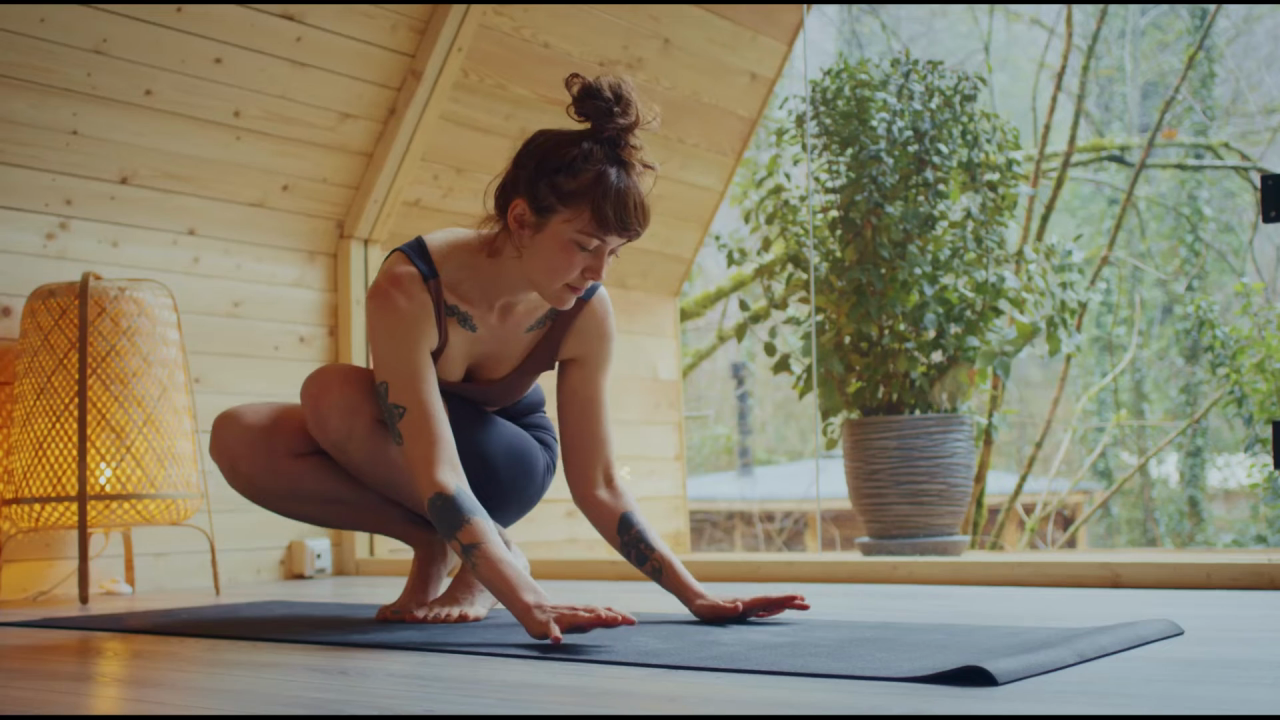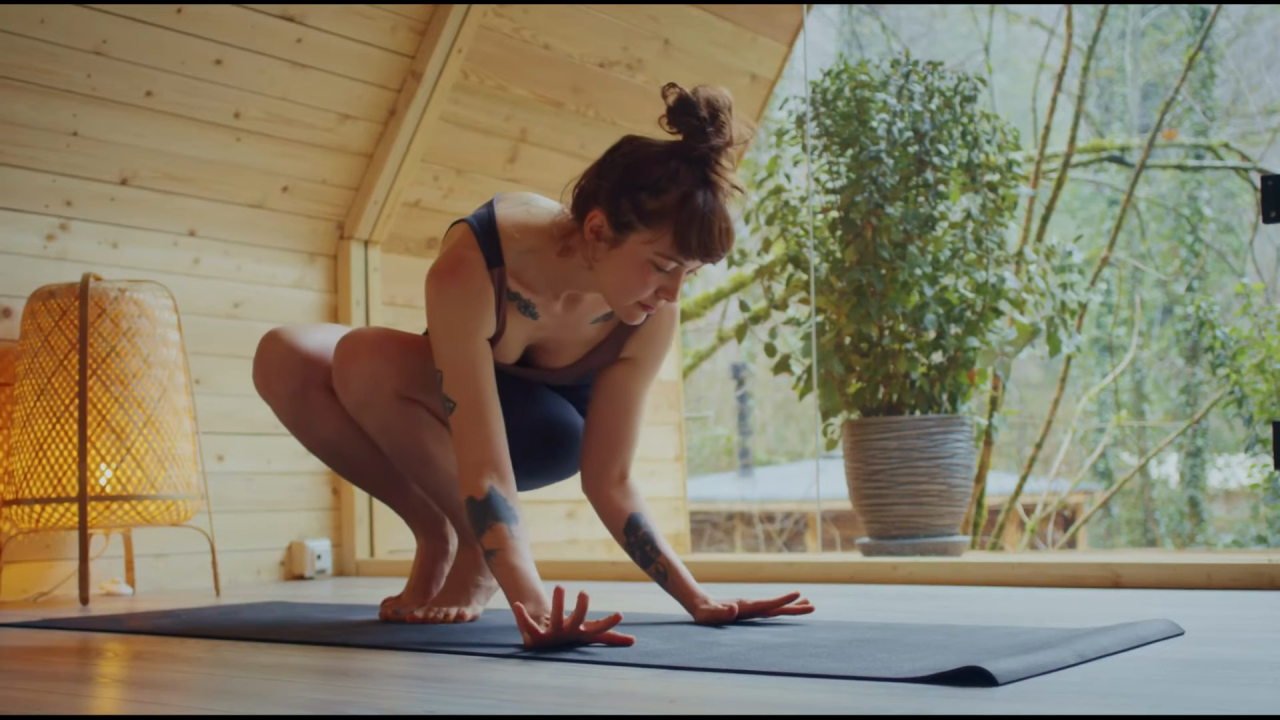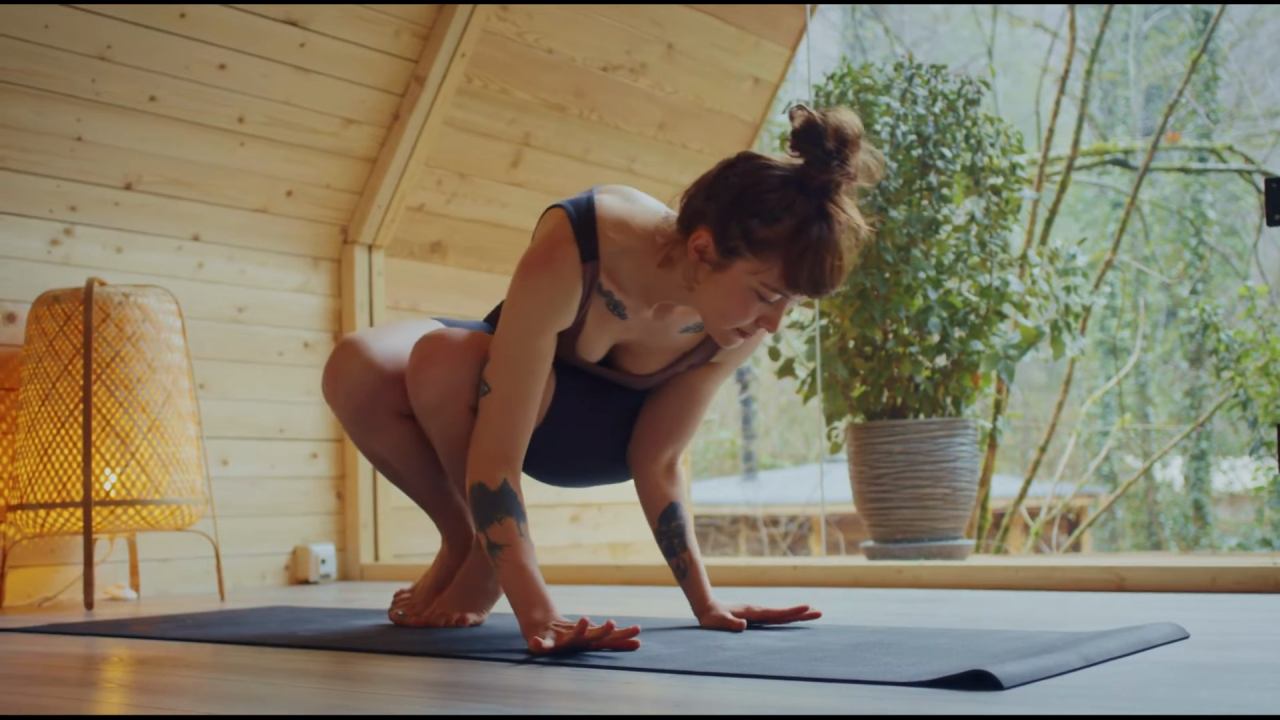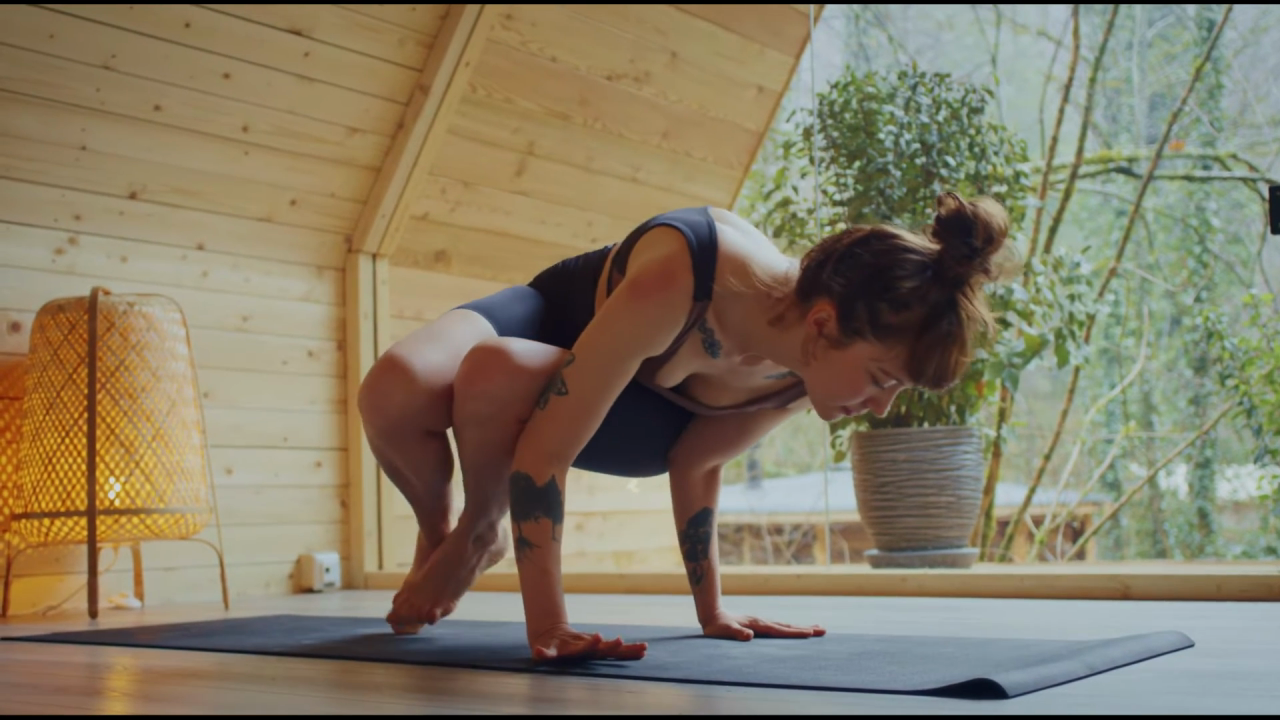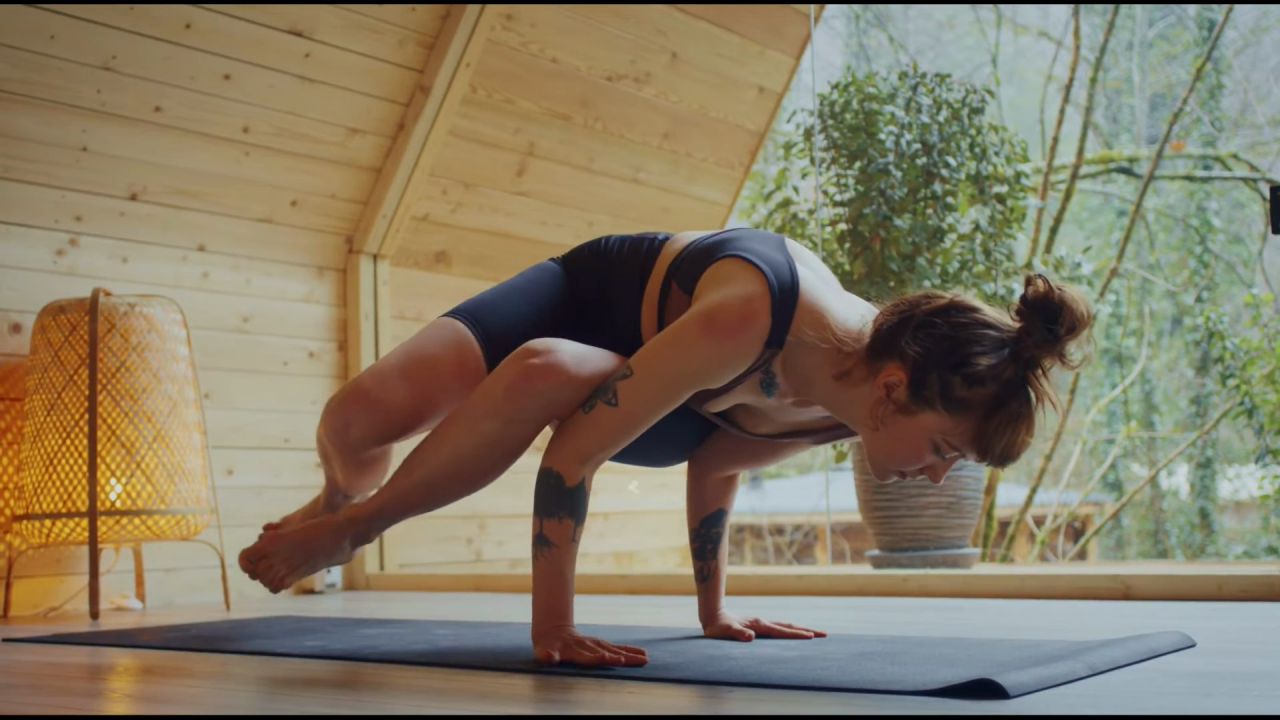
dt=1s
person 1, frame 1
left shoulder: (586, 315)
right shoulder: (406, 290)
left elbow: (597, 486)
right elbow: (436, 476)
left wrist: (693, 594)
right wrist: (529, 604)
left hip: (509, 459)
right hip: (401, 460)
left knee: (332, 397)
right knee: (240, 442)
left ankle: (490, 552)
right ankle: (431, 544)
person 1, frame 2
left shoulder: (653, 320)
right shoulder: (470, 268)
left elbow: (610, 482)
right elbow: (485, 471)
left wrist: (696, 599)
right wrist: (535, 609)
left hip: (553, 426)
right hip: (447, 407)
right knee: (283, 360)
left ankle: (476, 554)
right ankle: (436, 536)
person 1, frame 3
left shoulder: (741, 322)
right shoulder: (566, 255)
left elbow: (656, 462)
right elbow: (497, 456)
left wrist: (705, 602)
right wrist: (538, 615)
left hip: (599, 429)
right hip: (506, 366)
right knee: (356, 369)
left ankle: (490, 557)
right ankle: (462, 541)
person 1, frame 4
left shoulder: (812, 363)
right shoulder: (676, 281)
left elbow: (696, 465)
right elbow: (545, 449)
left wrist: (711, 609)
right wrist: (547, 626)
left hip: (638, 410)
right hip: (550, 319)
right knee: (395, 390)
left ankle: (478, 537)
right ankle: (443, 534)
person 1, frame 5
left shoulder: (859, 398)
right shoulder: (747, 316)
left elbow: (716, 465)
right elbow: (574, 449)
left wrist: (714, 609)
right wrist: (552, 625)
left hip: (658, 392)
right hip: (588, 292)
right knee: (360, 416)
right ankle: (347, 508)
